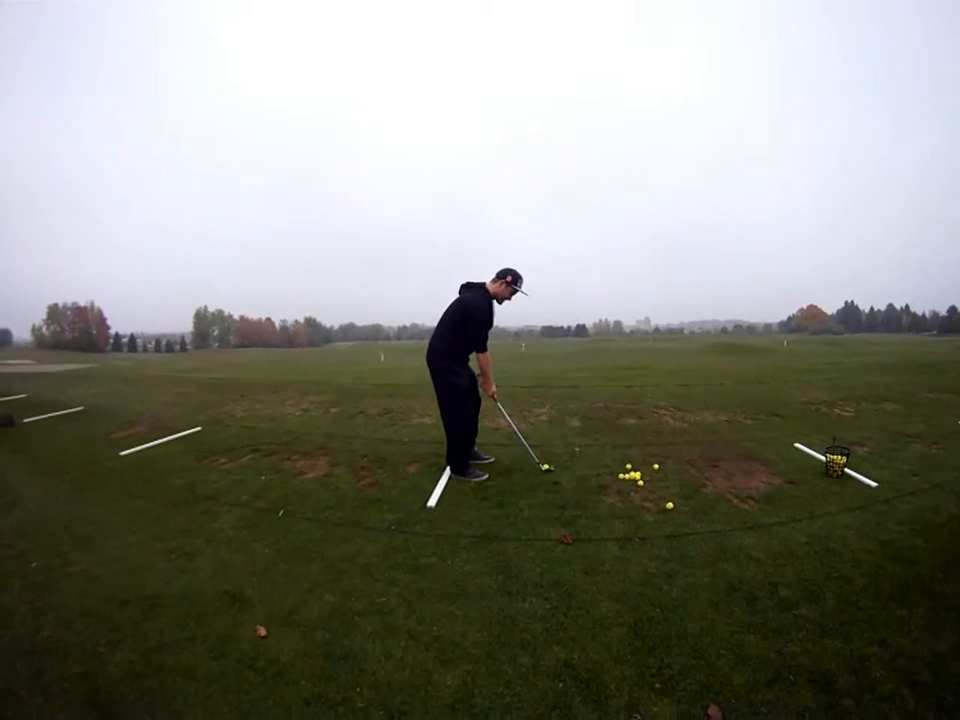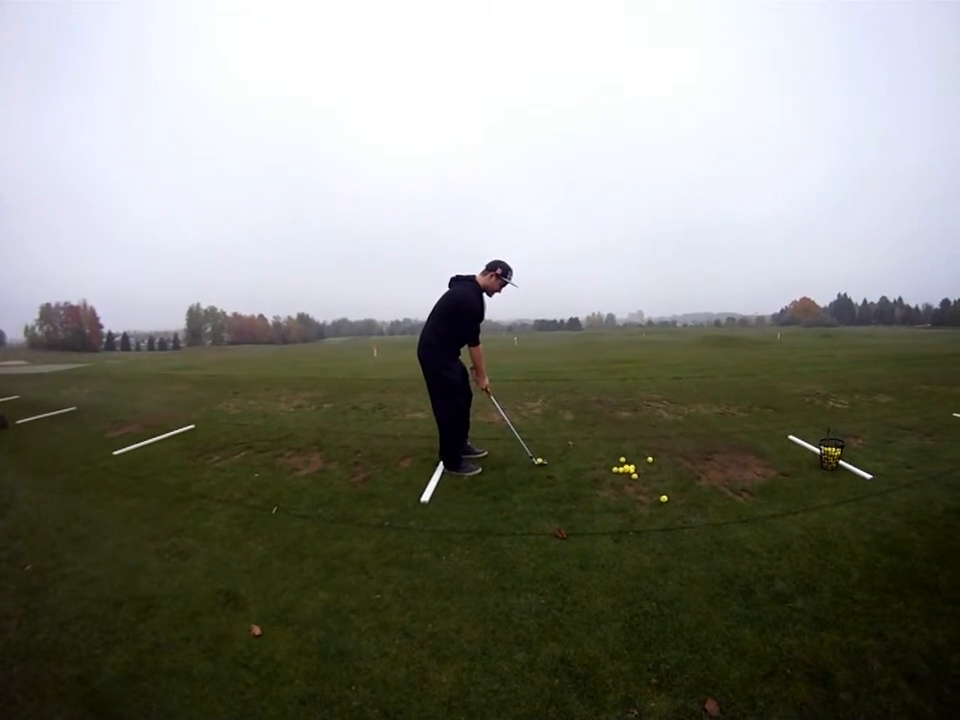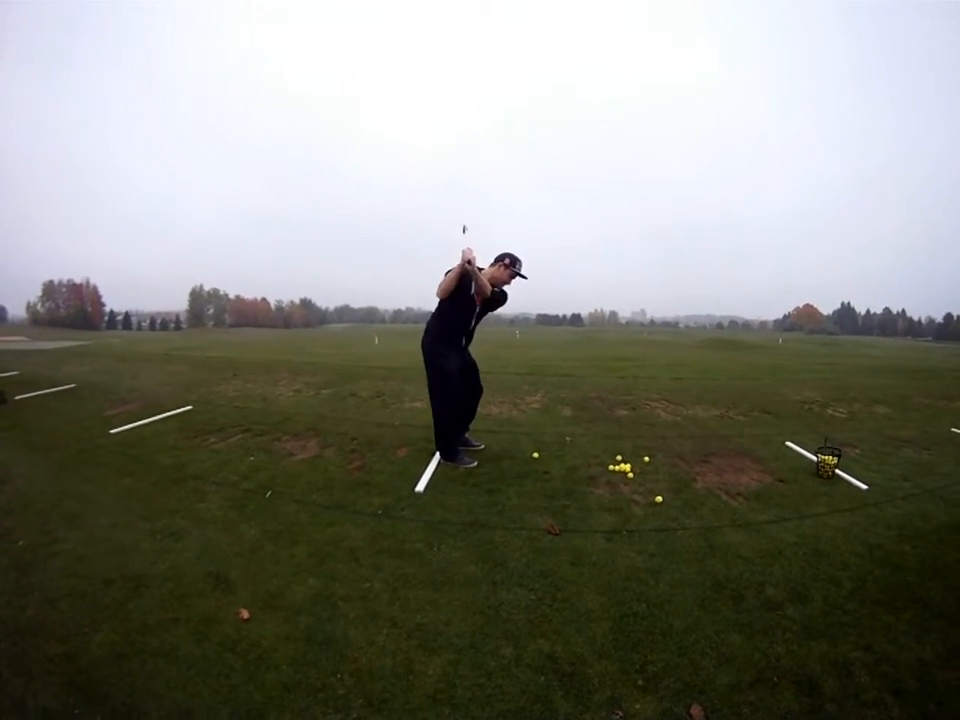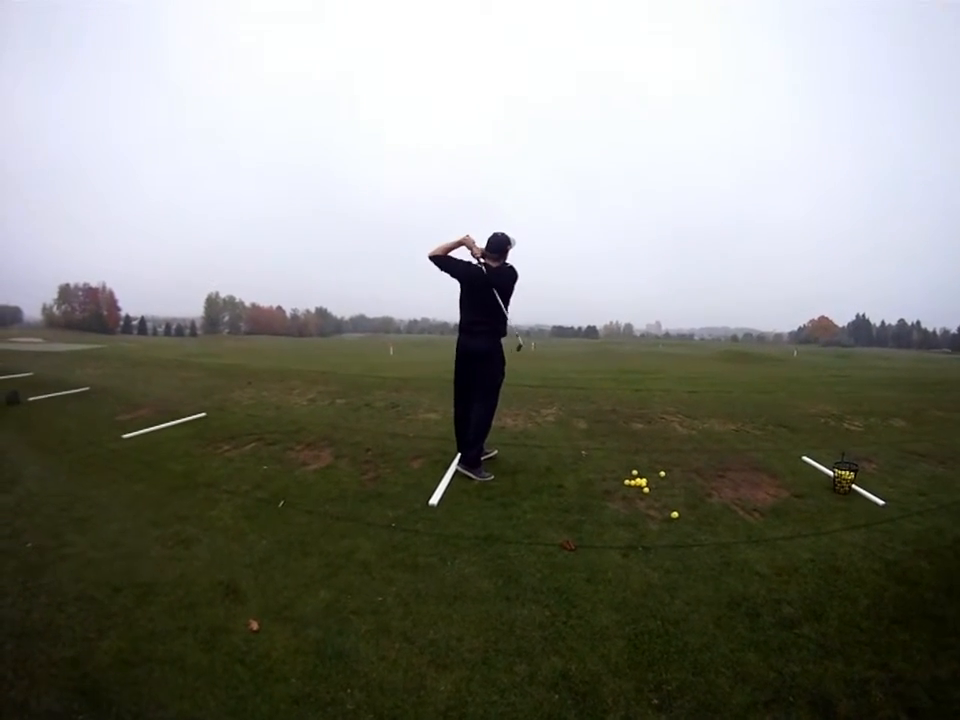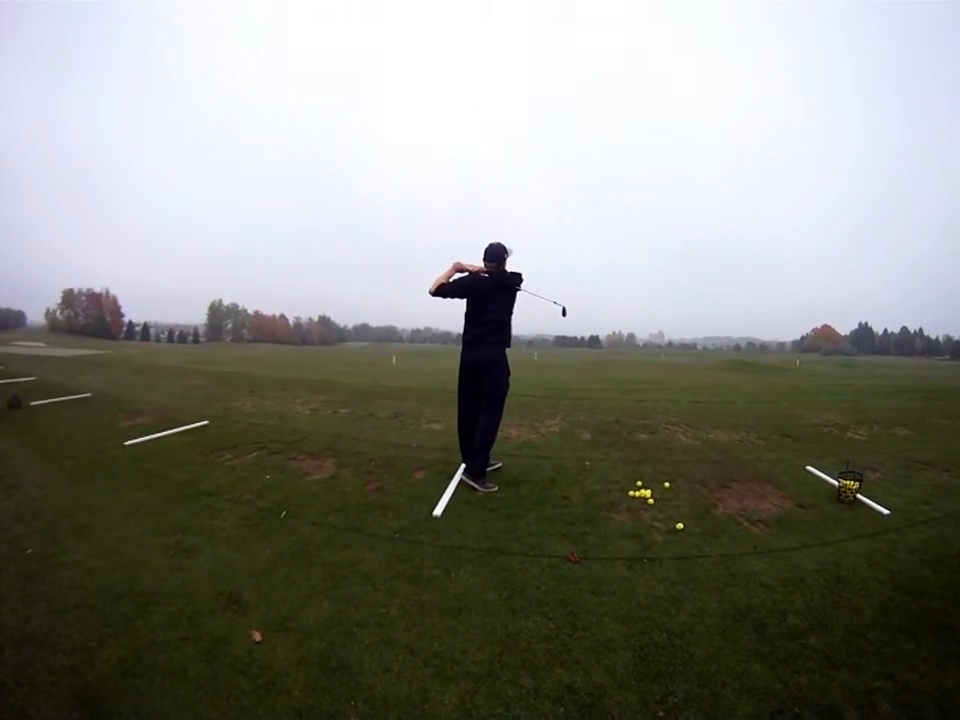
dt=1s
person 1, frame 1
left shoulder: (479, 298)
right shoulder: (477, 303)
left elbow: (477, 343)
right elbow: (480, 347)
left wrist: (483, 374)
right wrist: (489, 382)
left hip: (453, 358)
right hip: (444, 360)
left knee: (472, 402)
right knee: (458, 410)
left ankle: (468, 450)
right ankle: (459, 466)
person 1, frame 2
left shoulder: (469, 291)
right shoulder: (468, 297)
left elbow: (470, 337)
right elbow: (473, 340)
left wrist: (477, 367)
right wrist: (482, 375)
left hip: (445, 352)
right hip: (435, 353)
left knee: (463, 397)
right knee: (450, 404)
left ankle: (461, 444)
right ankle: (451, 460)
person 1, frame 3
left shoulder: (499, 295)
right shoulder: (459, 274)
left elbow: (485, 293)
right elbow: (441, 294)
left wrist: (474, 271)
right wrist: (462, 266)
left hip: (460, 347)
right hip: (438, 344)
left knee: (473, 390)
right knee: (447, 396)
left ankle: (458, 435)
right ankle: (448, 451)
person 1, frame 4
left shoulder: (469, 272)
right shoulder: (510, 275)
left elbow: (434, 255)
left wrist: (461, 242)
right wrist: (480, 253)
left hip: (465, 343)
right hip: (490, 347)
left knee: (464, 399)
right knee: (484, 402)
left ankle: (471, 449)
right ankle: (469, 460)
person 1, frame 5
left shoulder: (472, 282)
right shoulder: (512, 281)
left elbow: (435, 290)
left wrist: (455, 269)
right wrist: (478, 270)
left hip: (469, 354)
right hip: (494, 356)
left knee: (468, 410)
right knee: (490, 412)
left ankle: (473, 460)
right ankle: (475, 470)
